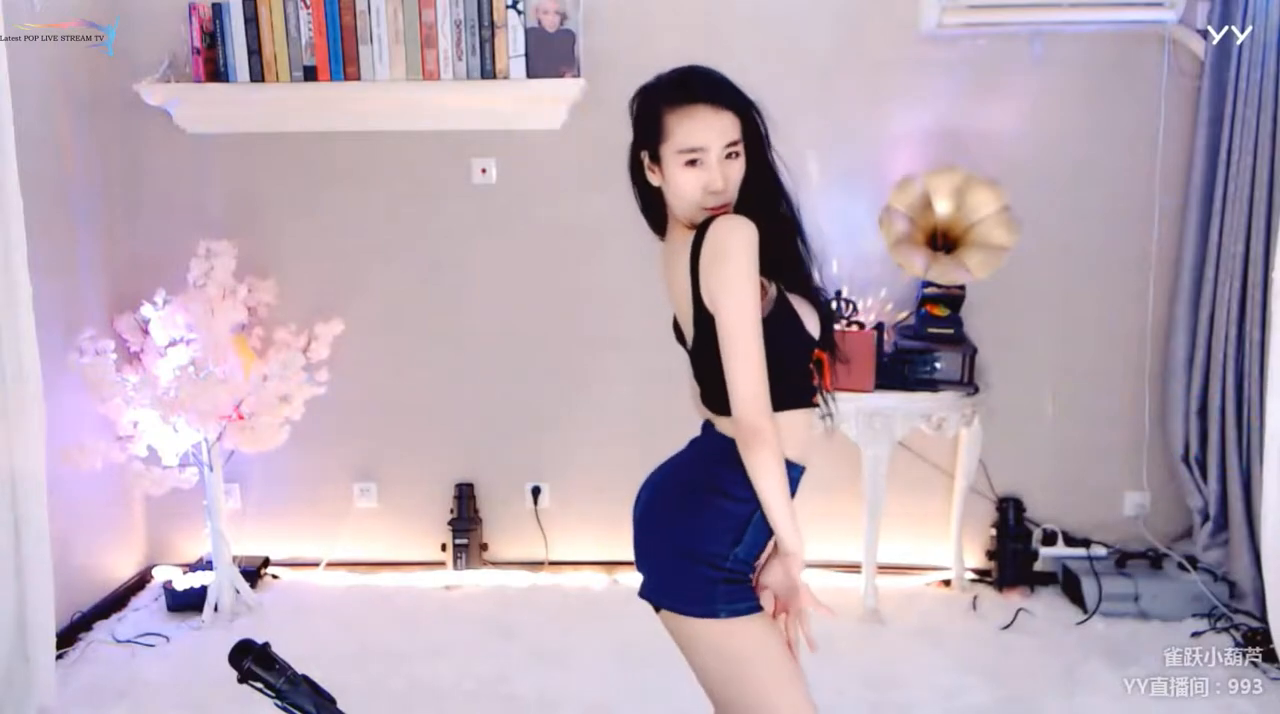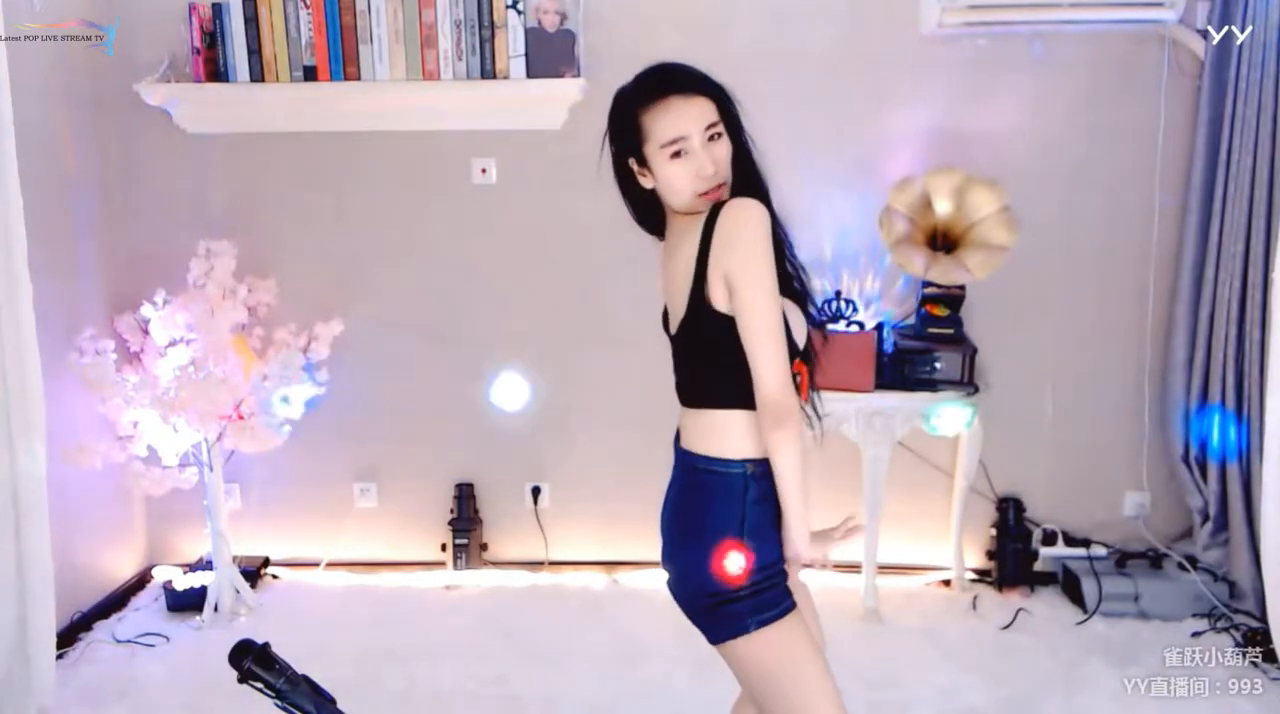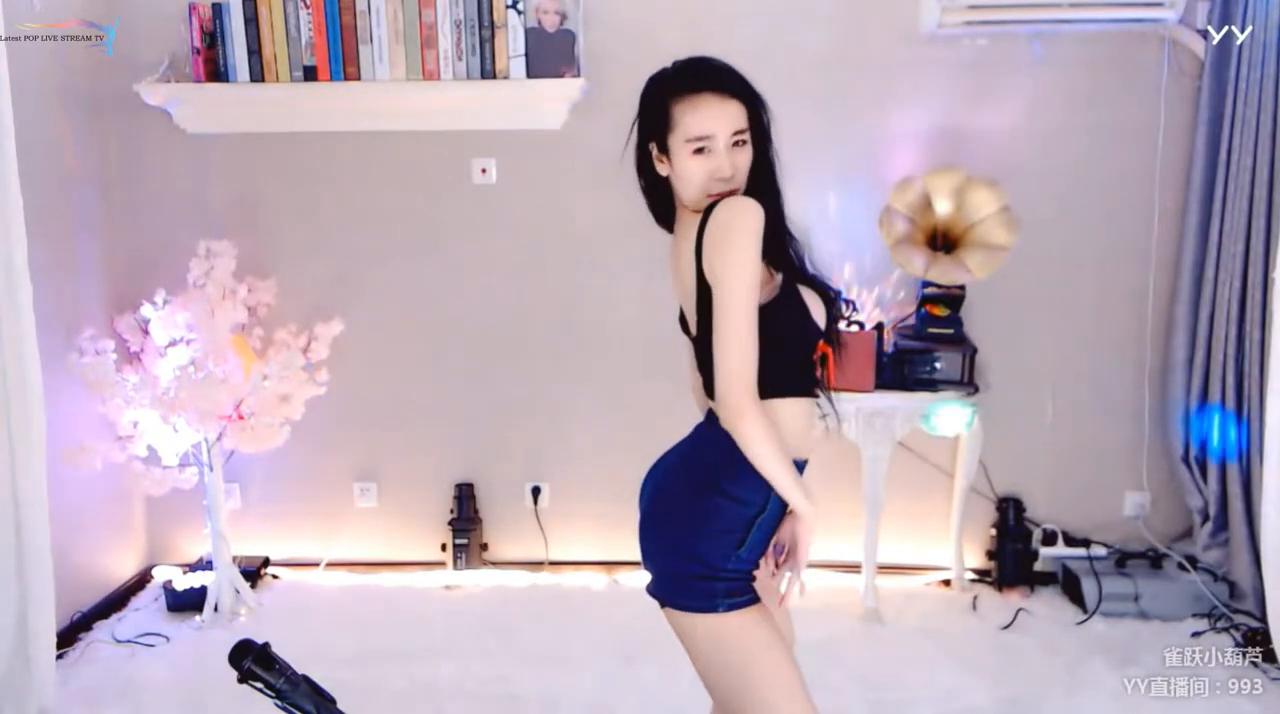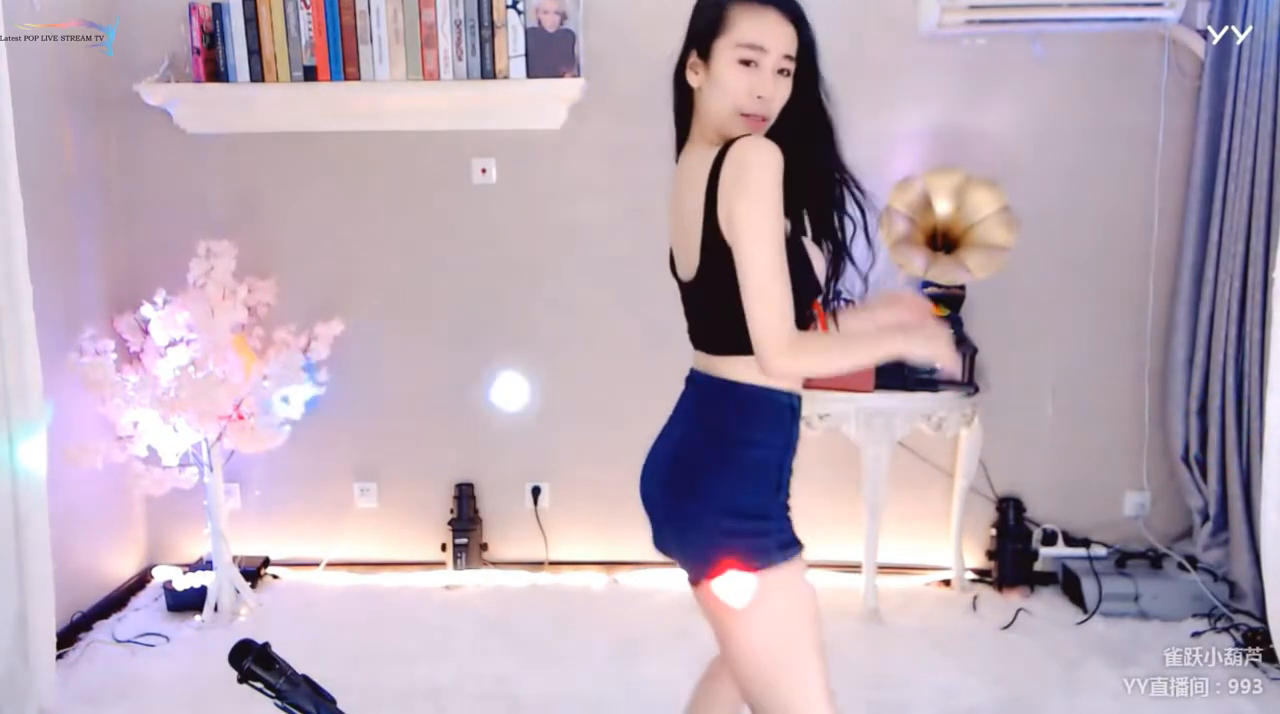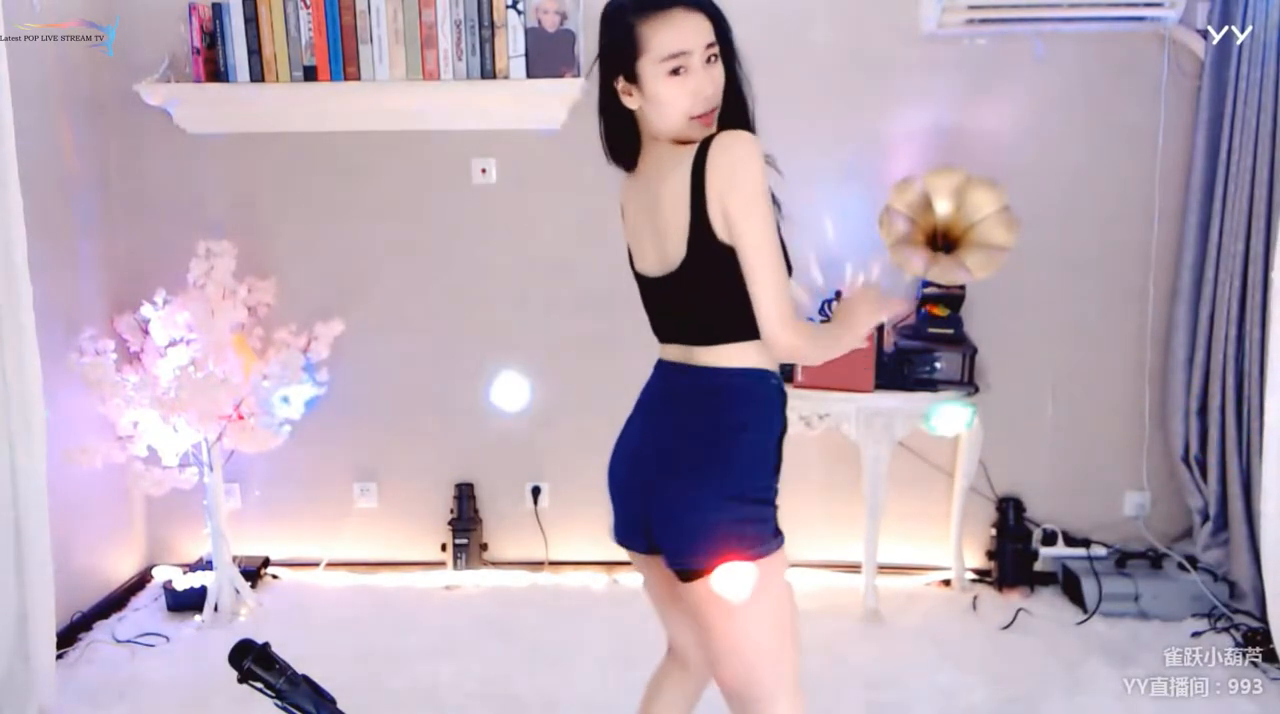
dt=1s
person 1, frame 1
left shoulder: (682, 243)
right shoulder: (733, 234)
right elbow: (753, 421)
right wrist: (791, 547)
left hip: (698, 505)
right hip: (707, 529)
person 1, frame 2
left shoulder: (683, 236)
right shoulder: (741, 218)
right elbow: (776, 400)
right wrist: (798, 530)
left hip: (715, 496)
right hip: (731, 510)
person 1, frame 3
left shoulder: (695, 235)
right shoulder: (739, 218)
right elbow: (738, 402)
left wrist: (775, 510)
right wrist: (803, 507)
left hip: (707, 497)
right hip: (709, 522)
person 1, frame 4
left shoulder: (695, 167)
right shoulder: (755, 159)
right elbow: (780, 353)
left wrist: (854, 316)
right wrist: (899, 335)
left hip: (691, 455)
right hip: (729, 473)
person 1, frame 5
left shoulder: (634, 183)
right shoulder: (731, 154)
right elbow: (783, 337)
left wrist: (822, 328)
right wrist: (850, 327)
left hip: (650, 450)
right hip: (719, 468)
